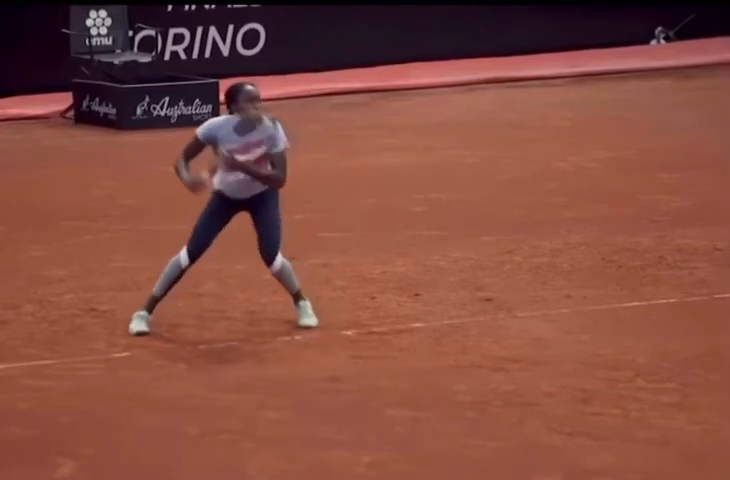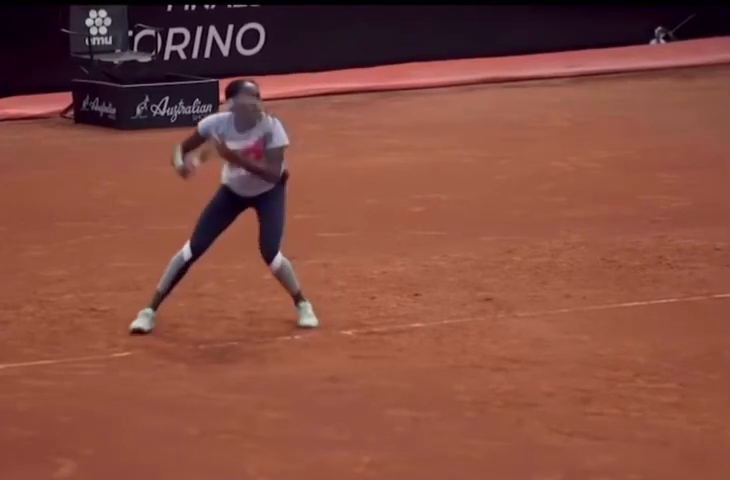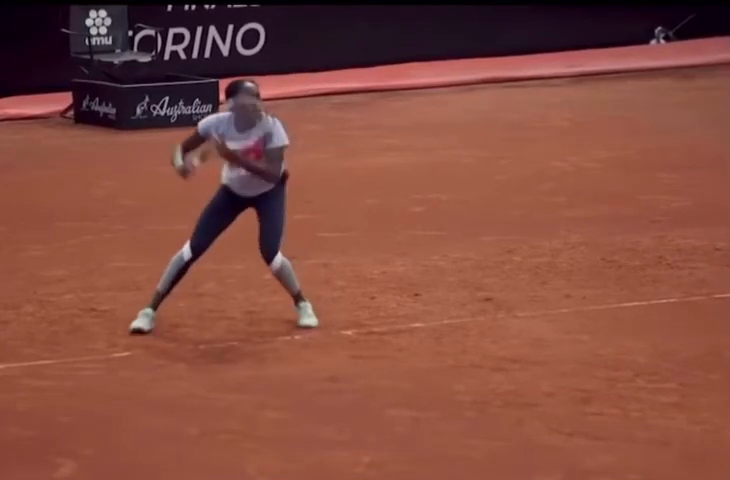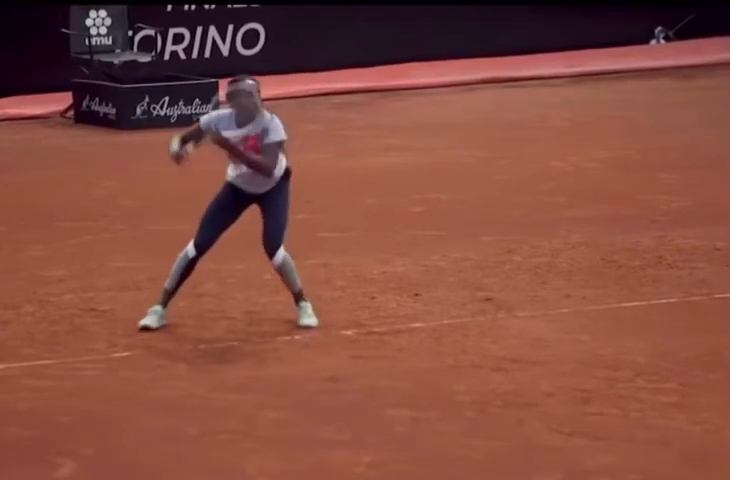
dt=0.2s
person 1, frame 1
left shoulder: (271, 129)
right shoulder: (216, 128)
left elbow: (280, 179)
right elbow: (182, 159)
left wrist: (242, 166)
right wrist: (187, 178)
left hip: (262, 194)
right hip: (225, 195)
left knee: (270, 255)
right knee: (191, 252)
left ankle: (302, 304)
right ankle: (145, 312)
person 1, frame 2
left shoulder: (271, 126)
right shoulder: (217, 123)
left elbow: (274, 174)
right elbow: (182, 149)
left wrist: (234, 156)
right wrist: (182, 163)
left hip: (269, 192)
right hip: (232, 190)
left knee: (270, 253)
right knee: (193, 248)
left ankle: (302, 304)
right ankle: (150, 311)
person 1, frame 3
left shoulder: (271, 127)
right shoulder: (217, 123)
left elbow: (274, 174)
right elbow: (181, 148)
left wrist: (234, 156)
right wrist: (182, 163)
left hip: (269, 191)
right hip: (233, 190)
left knee: (270, 253)
right knee: (193, 248)
left ankle: (302, 305)
right ankle: (151, 310)
person 1, frame 4
left shoulder: (270, 123)
right shoulder: (219, 119)
left elbow: (269, 168)
right elbow: (181, 140)
left wrist: (231, 148)
right wrist: (178, 149)
left hip: (273, 187)
right hip: (237, 186)
left knee: (273, 249)
right knee: (198, 245)
left ankle: (303, 304)
right ankle: (160, 308)
